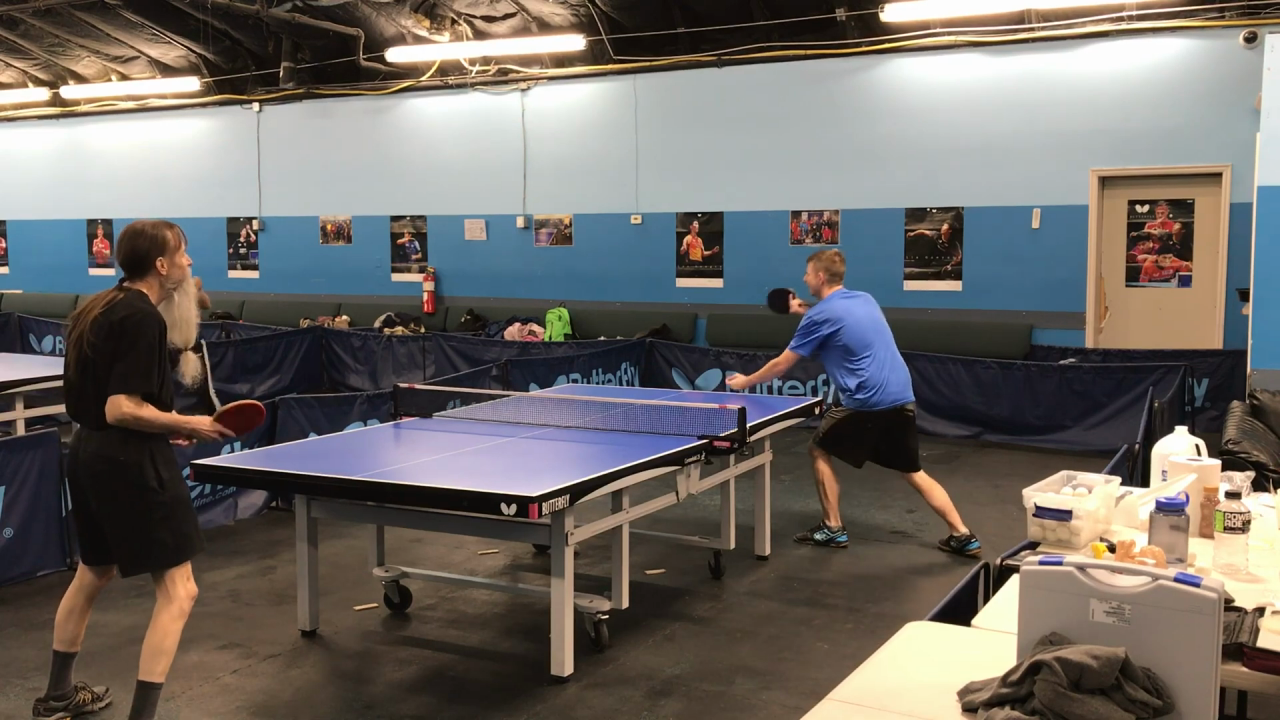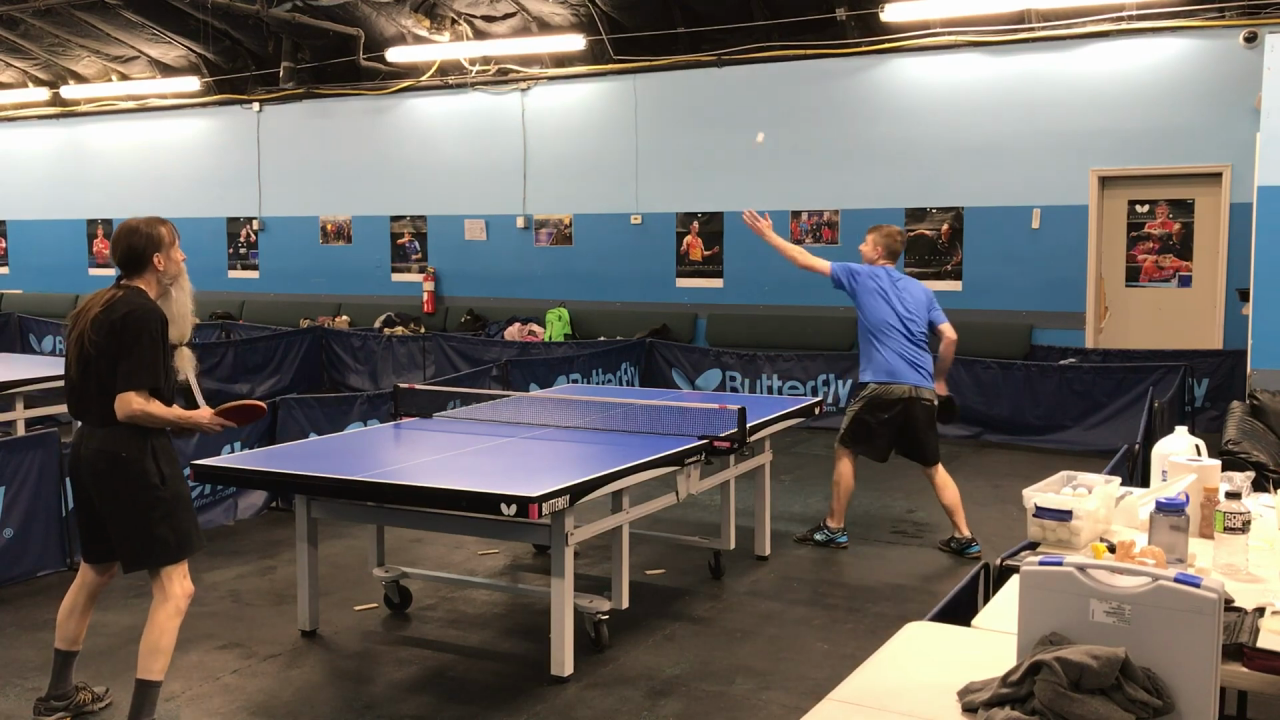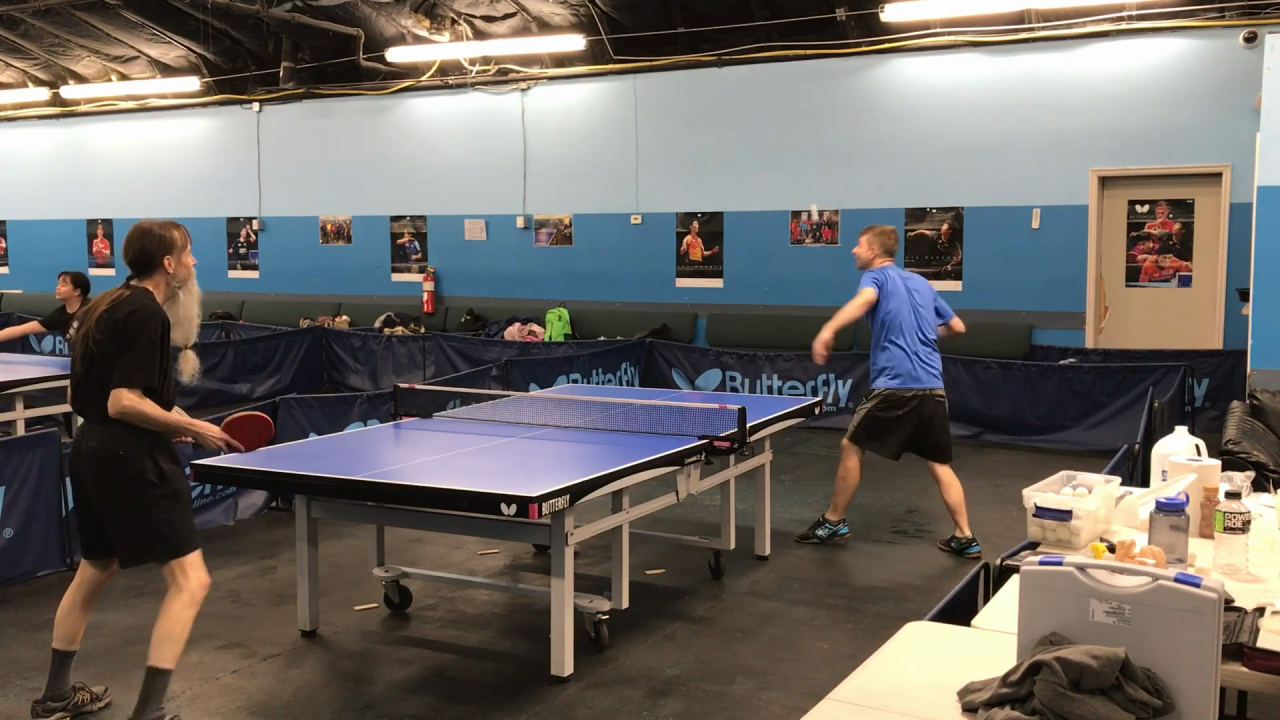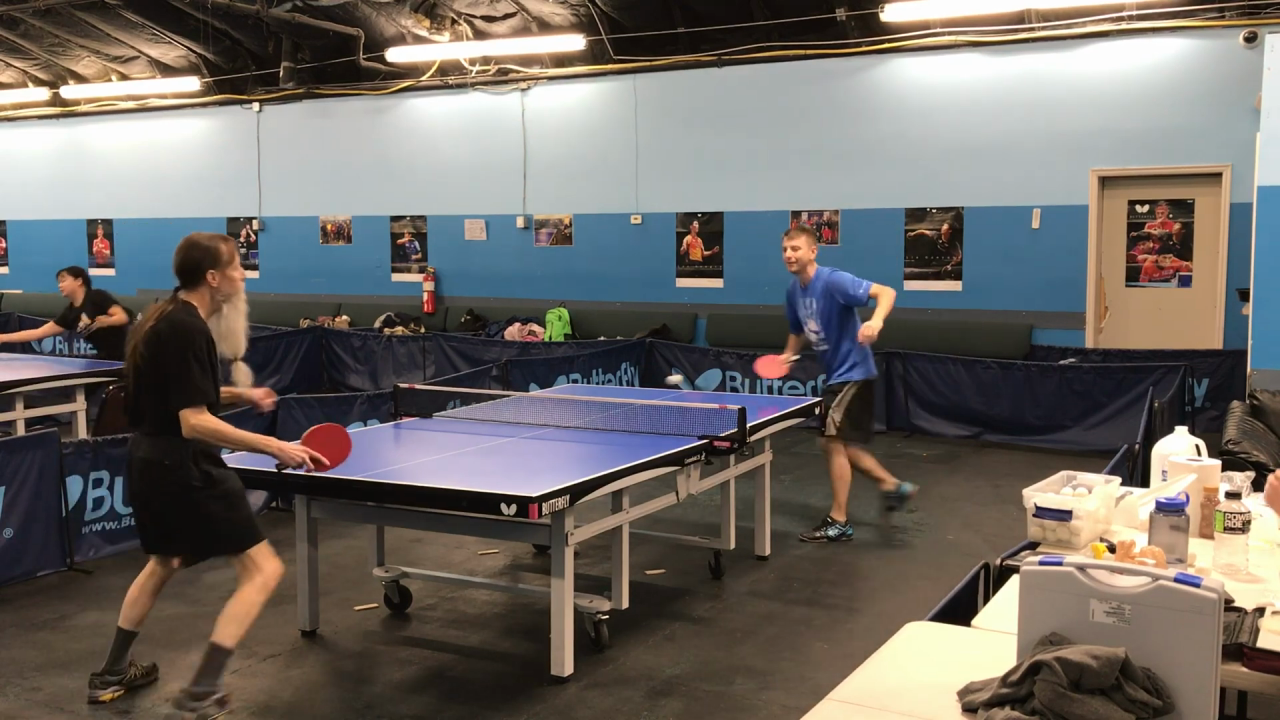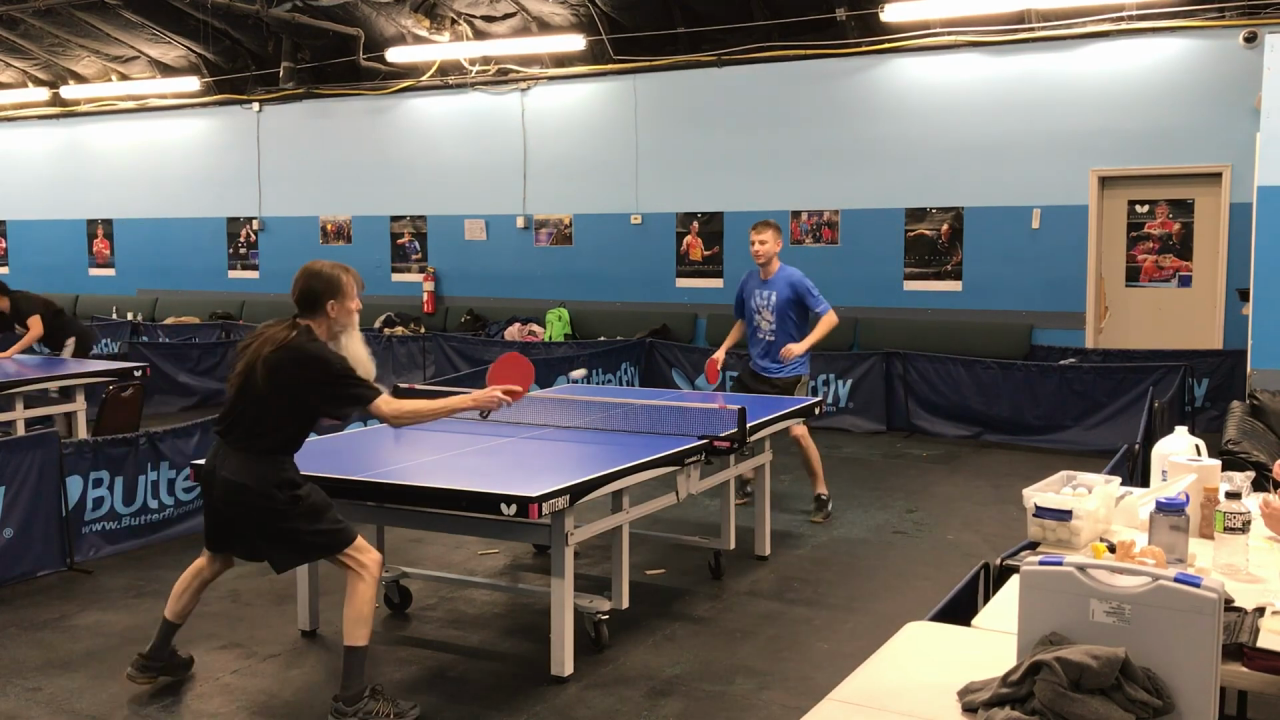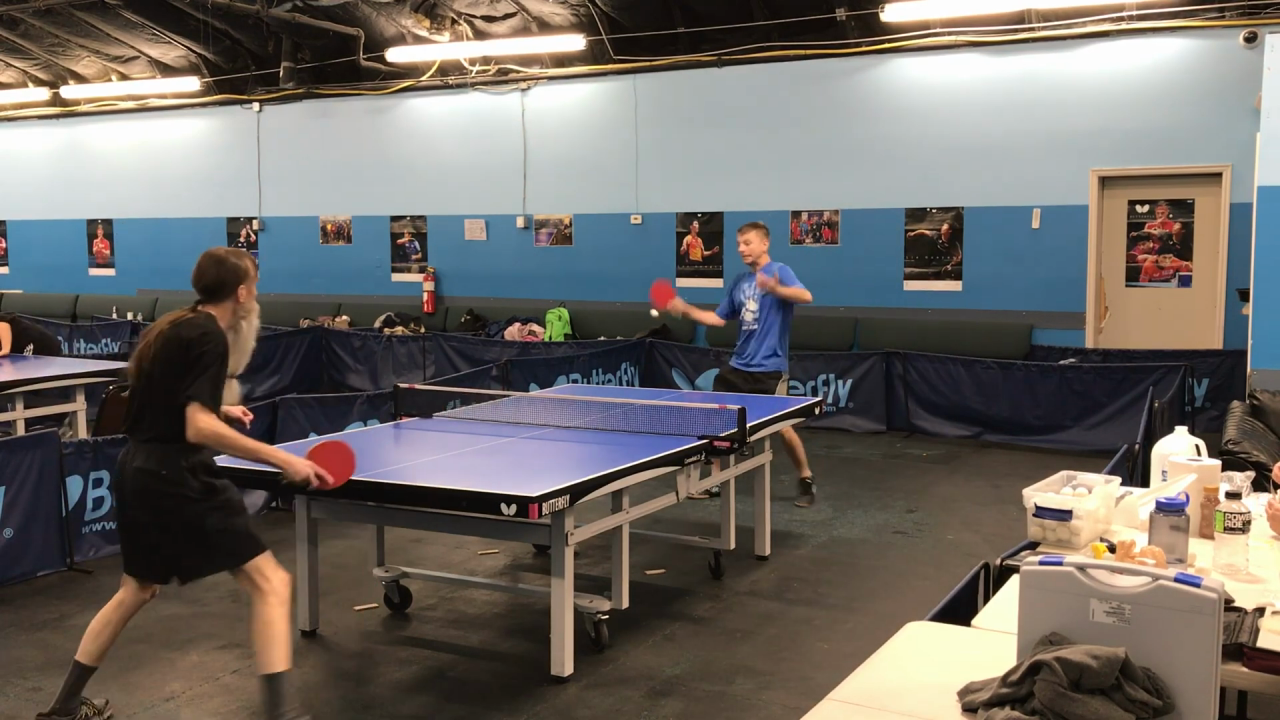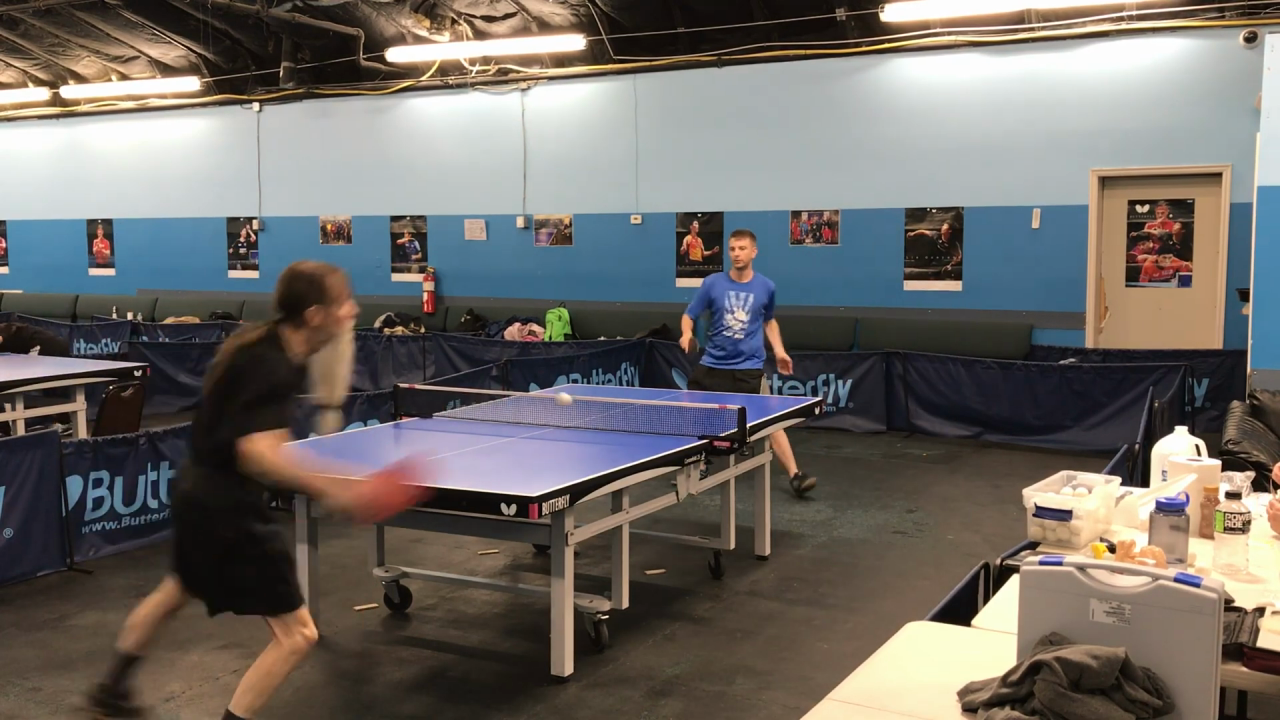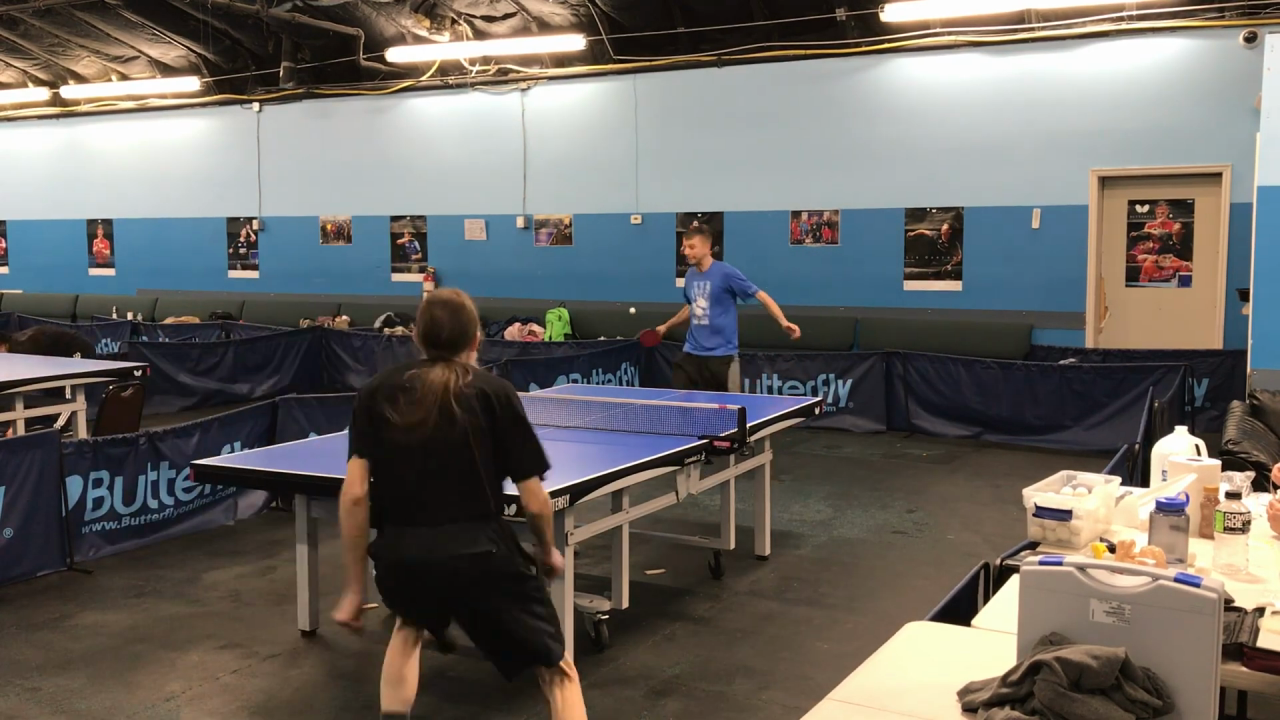
dt=0.5s
person 1, frame 1
left shoulder: (96, 309)
right shoulder: (142, 319)
left elbow: (82, 395)
right elbow: (122, 410)
right wrist: (190, 425)
left hip: (89, 454)
right hip: (130, 462)
left knee: (94, 572)
right knee: (178, 591)
person 1, frame 2
left shoulder: (96, 308)
right shoulder: (144, 315)
right elbow: (132, 407)
left wrist: (169, 410)
right wrist: (192, 418)
left hip: (91, 450)
right hip: (131, 457)
left knee: (95, 570)
right knee: (174, 589)
person 1, frame 3
left shoulder: (107, 306)
right shoulder: (147, 315)
left elbow: (86, 392)
right elbow: (124, 403)
left wrist: (166, 419)
right wrist: (194, 427)
left hip: (93, 450)
right hip: (132, 458)
left knee: (94, 571)
right knee: (190, 581)
person 1, frame 4
left shoulder: (165, 317)
right shoulder: (188, 330)
right elbow: (195, 424)
left wrist: (238, 393)
right wrist: (275, 447)
left hip: (149, 457)
right hip: (181, 464)
left knee: (164, 562)
right knee: (263, 569)
left ankle: (111, 673)
person 1, frame 5
left shoulder: (267, 336)
right shoulder: (315, 359)
left elbow: (240, 400)
right elbow: (392, 411)
right wrist: (477, 400)
left hip: (221, 470)
right hip: (264, 482)
left knee: (215, 559)
right knee: (365, 564)
left ankle: (156, 656)
person 1, frame 6
left shoulder: (170, 328)
right shoulder: (208, 338)
right elbow: (198, 430)
left wrist: (221, 410)
right wrist: (281, 459)
left hip: (137, 472)
right hip: (177, 478)
left knee: (137, 590)
right knee: (270, 581)
person 1, frame 7
left shoulder: (257, 345)
right shoulder: (275, 366)
right elbow: (257, 451)
right wrist: (332, 487)
left hip: (202, 491)
right hip: (227, 504)
left knee: (179, 590)
right knee: (296, 634)
person 1, frame 8
left shoulder: (378, 393)
right shoulder: (496, 393)
left elbow: (355, 494)
right elbow: (534, 500)
left wrist: (353, 586)
right wrist: (548, 552)
left hip: (401, 557)
right hip: (480, 554)
left knee: (412, 623)
right knee: (559, 674)
person 2, frame 1
left shoulder: (821, 315)
right shoulder: (865, 300)
left elbow: (783, 364)
left wrist: (746, 381)
left hip: (866, 402)
right hip: (903, 398)
left knee: (820, 451)
right knee: (914, 473)
left ankle: (833, 528)
right ankle: (963, 535)
person 2, frame 2
left shoulder: (862, 276)
right shoulder: (922, 291)
left elbow: (807, 260)
right elbow: (950, 338)
left wrist: (767, 234)
right wrist: (939, 379)
left hip: (883, 386)
right hip: (922, 389)
left knee: (845, 451)
right knee: (933, 466)
left ankle: (835, 528)
right ankle: (964, 537)
person 2, frame 3
left shoulder: (875, 275)
right shoulder: (922, 283)
left elbow: (862, 300)
right elbow: (957, 327)
left wrist: (827, 331)
left hip: (893, 384)
right hip: (932, 386)
left knee: (852, 447)
right knee: (939, 464)
left ankle: (833, 522)
right ankle: (965, 537)
person 2, frame 4
left shoulder: (833, 280)
right shoulder: (793, 292)
left elbow: (886, 292)
right elbow: (798, 331)
left wrist: (876, 321)
right wrist: (788, 356)
left hip: (853, 373)
right hip: (838, 375)
left knee: (833, 443)
right knee: (841, 445)
left ankle: (838, 521)
right ankle: (892, 486)
person 2, frame 5
left shoulder: (794, 279)
right shoulder: (747, 281)
left elbow: (830, 317)
left wrist: (803, 345)
right wrist: (723, 349)
left hip: (789, 372)
right hip: (756, 369)
left knee: (798, 433)
left ankle: (821, 494)
right ankle: (747, 481)
person 2, frame 6
left shoulder: (779, 271)
right shoulder: (740, 281)
left elbow: (805, 297)
right elbow: (719, 319)
left wrist: (775, 289)
right wrist: (685, 309)
left hip: (769, 368)
right hip: (738, 366)
left knee: (783, 427)
left ankle: (805, 478)
person 2, frame 7
left shoulder: (766, 287)
right shoulder: (712, 283)
left elbow: (770, 321)
right elbow: (689, 315)
left wrist: (778, 350)
right wrist: (686, 335)
left hip: (748, 368)
right hip: (712, 365)
left ankle: (795, 475)
person 2, frame 8
left shoulder: (726, 274)
right shoulder: (690, 276)
left elbow: (760, 296)
left wrist: (784, 322)
right wrist: (666, 326)
left hip: (721, 354)
right hip: (692, 353)
